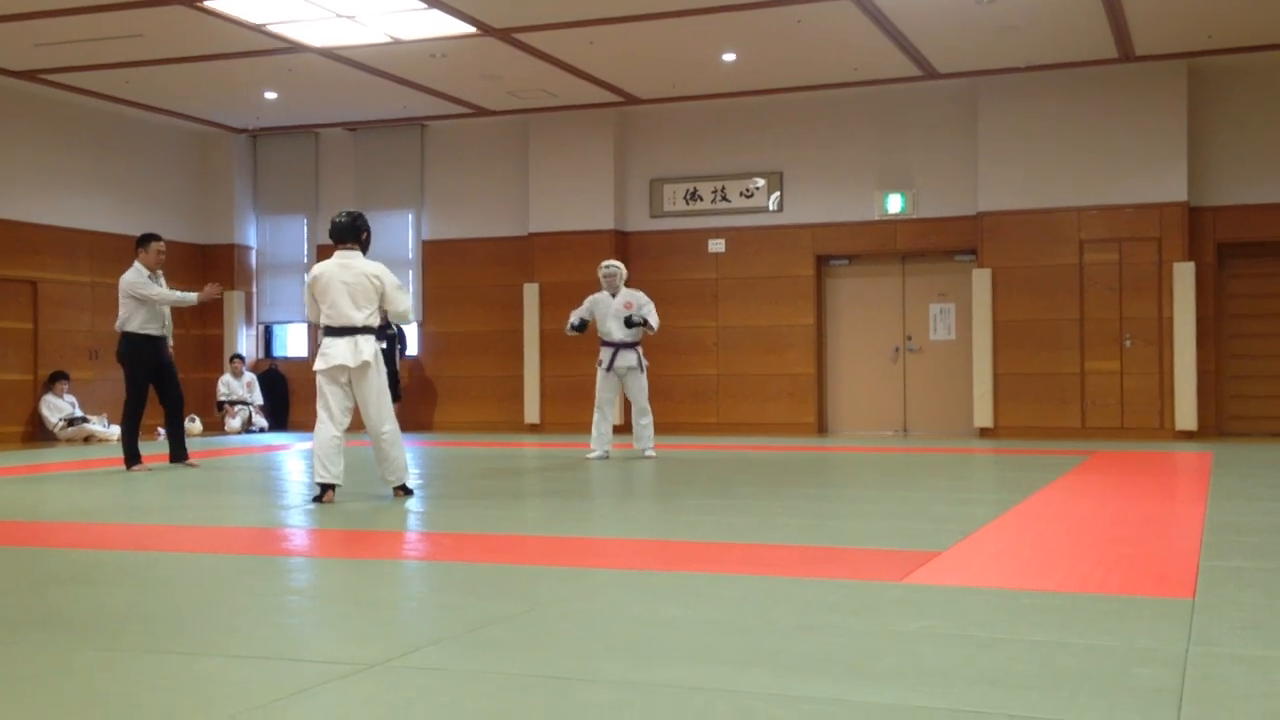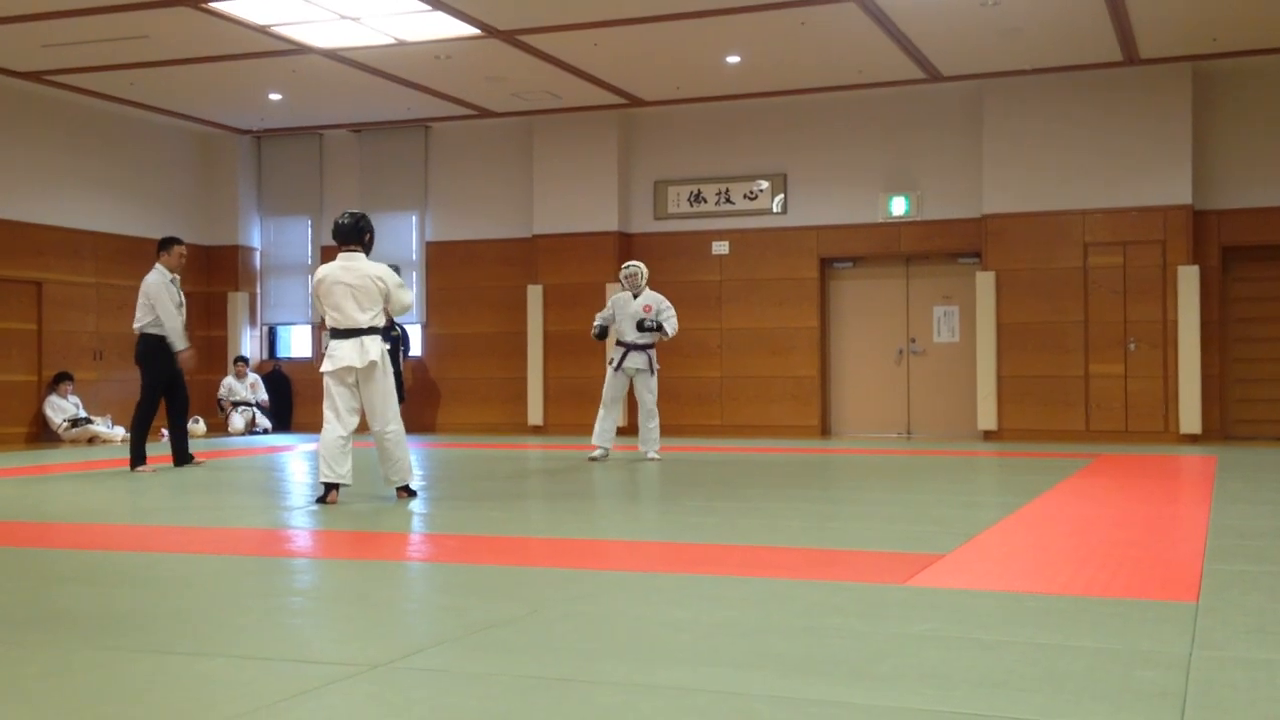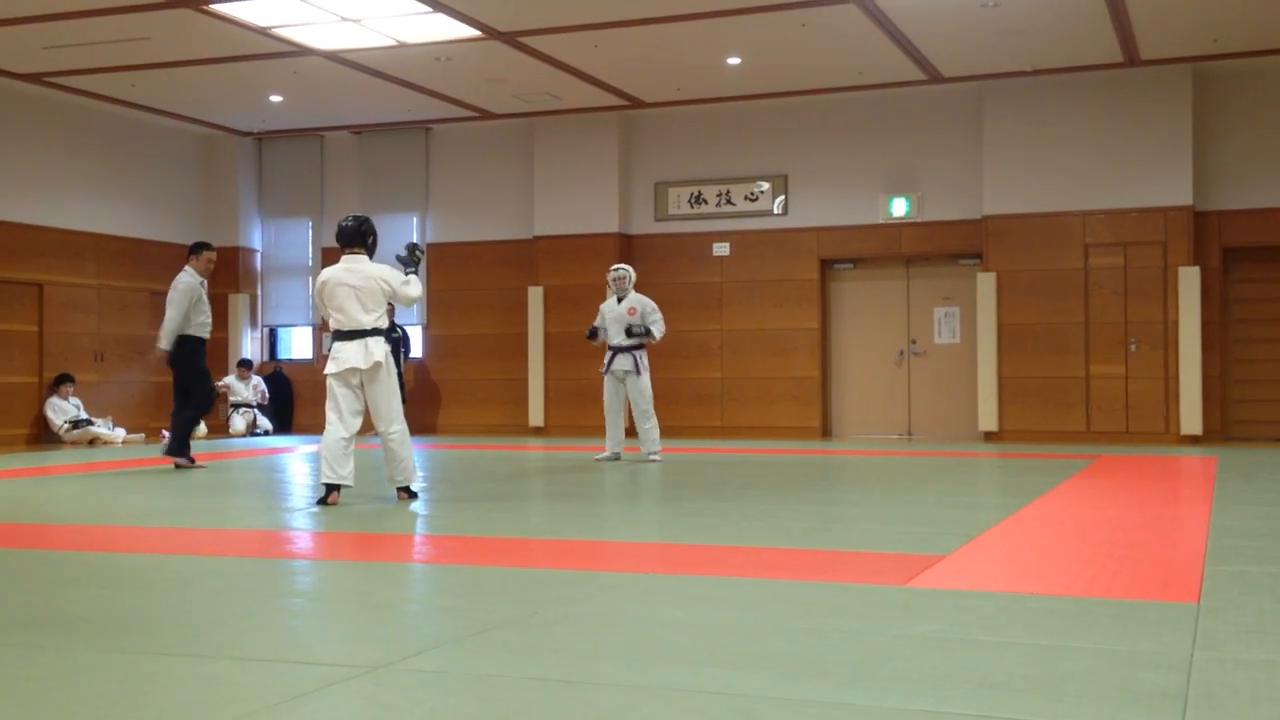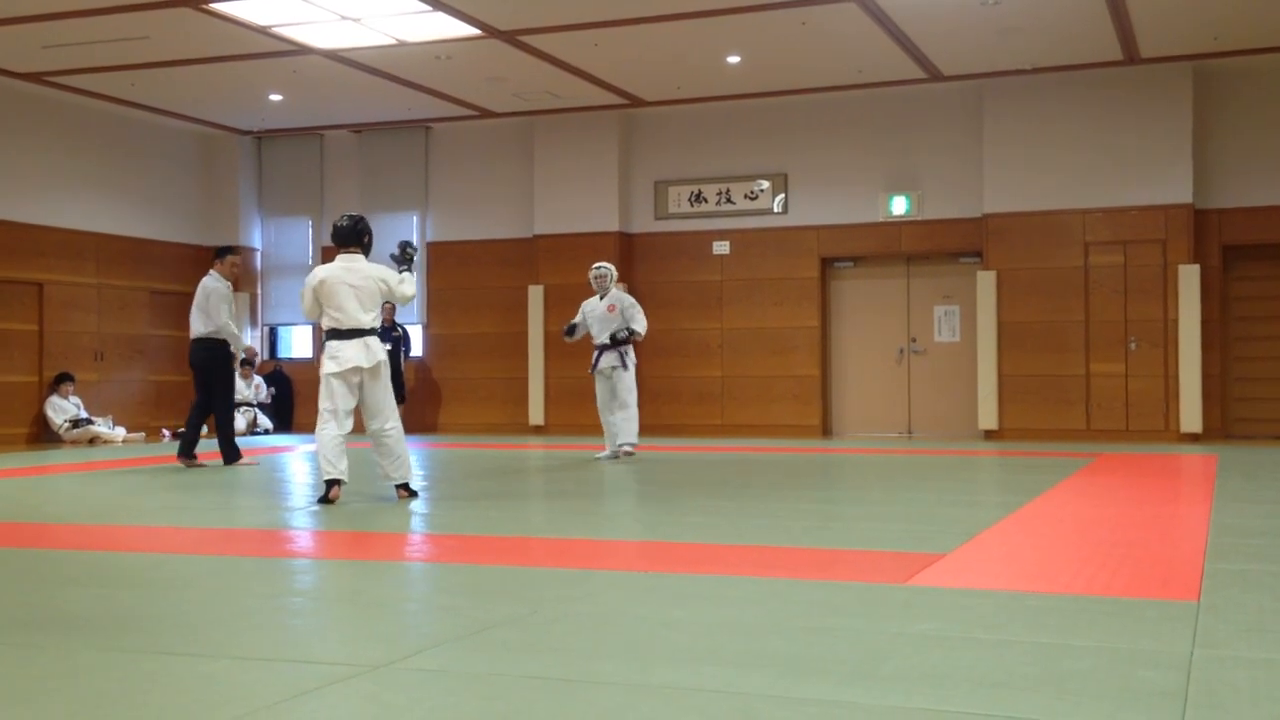
dt=0.4s
person 1, frame 1
left shoulder: (318, 272)
right shoulder: (376, 271)
left elbow: (313, 314)
right elbow: (402, 309)
right wrist: (376, 310)
left hip: (331, 349)
right hip: (365, 348)
left knee: (329, 420)
right knee: (382, 420)
left ankle: (327, 486)
right ankle: (398, 483)
person 1, frame 2
left shoulder: (322, 274)
right shoulder: (380, 272)
right elbow: (402, 305)
right wrist: (388, 295)
left hip: (338, 350)
right hip: (371, 349)
left knee: (336, 421)
right knee: (386, 421)
left ankle: (331, 486)
right ankle: (401, 484)
person 1, frame 3
left shoulder: (326, 276)
right shoulder: (382, 273)
right elbow: (411, 294)
right wrist: (411, 268)
left hip: (342, 352)
right hip: (375, 350)
left knee: (338, 422)
right knee: (390, 421)
left ankle: (333, 487)
right ankle: (403, 484)
person 1, frame 4
left shoulder: (320, 274)
right shoulder: (378, 273)
left elbow: (311, 313)
right elbow: (406, 293)
right wrist: (405, 267)
left hip: (337, 351)
right hip: (370, 349)
left knee: (332, 421)
right knee: (385, 420)
left ankle: (333, 482)
right ankle: (402, 483)
person 2, frame 1
left shoulder: (158, 277)
right shoulder: (131, 279)
right elbow: (164, 297)
left wrist: (168, 343)
right wrist: (199, 297)
left hip: (156, 345)
right hip: (136, 346)
left knee: (174, 399)
right knee: (135, 403)
left ankle: (179, 453)
right ankle: (132, 459)
person 2, frame 2
left shoulder: (170, 280)
right shoulder: (156, 280)
right elbow: (169, 316)
right wrist: (182, 348)
left hip: (166, 349)
right hip: (154, 347)
left knee: (179, 402)
right knee: (149, 404)
left ankle: (182, 455)
right ankle: (138, 460)
person 2, frame 3
left shoulder: (194, 283)
right shoulder: (188, 282)
right elbow: (175, 316)
right wrist: (164, 346)
left hip: (188, 348)
right hip: (187, 347)
left knee: (185, 402)
right knee: (203, 399)
left ankle: (181, 454)
right ankle: (176, 448)
person 2, frame 4
left shoulder: (210, 284)
right shoulder: (218, 287)
right elbow: (222, 323)
left wrist: (233, 347)
right wrist: (242, 346)
left hip: (201, 348)
right hip: (214, 349)
left knee: (204, 403)
right knee: (224, 403)
left ankle: (186, 451)
right ankle: (231, 455)
person 3, frame 1
left shoulder: (637, 297)
right shoulder: (594, 300)
left elbow: (653, 320)
right elbow: (575, 318)
left wrist: (641, 321)
right wrist: (576, 325)
left hip: (632, 355)
right hip: (608, 355)
left knee: (640, 402)
right knee: (603, 402)
left ankle: (646, 446)
right ankle: (601, 448)
person 3, frame 2
left shoulder: (658, 300)
right shoulder: (617, 300)
left elbow: (672, 326)
right elbow: (601, 319)
left wrist: (655, 326)
right wrist: (598, 329)
left hip: (644, 357)
right hip: (621, 355)
left knee: (647, 404)
right knee: (609, 401)
left ankle: (650, 448)
right ankle: (602, 446)
person 3, frame 3
left shoulder: (643, 302)
right shoulder: (606, 306)
left elbow: (659, 327)
right elbow: (601, 335)
left wrist: (643, 330)
right wrist: (594, 333)
left hip: (635, 359)
right hip: (613, 359)
left knee: (642, 406)
right knee: (612, 406)
left ankle: (652, 450)
right ankle: (614, 449)
person 3, frame 4
left shoulder: (623, 299)
right shoulder: (588, 305)
left elbow: (640, 322)
right elbow: (579, 328)
left wrist: (627, 333)
right wrist: (570, 330)
left hip: (621, 355)
right hip: (601, 358)
left knee: (625, 398)
right knee: (605, 404)
left ankle: (627, 443)
right ankle: (612, 447)
